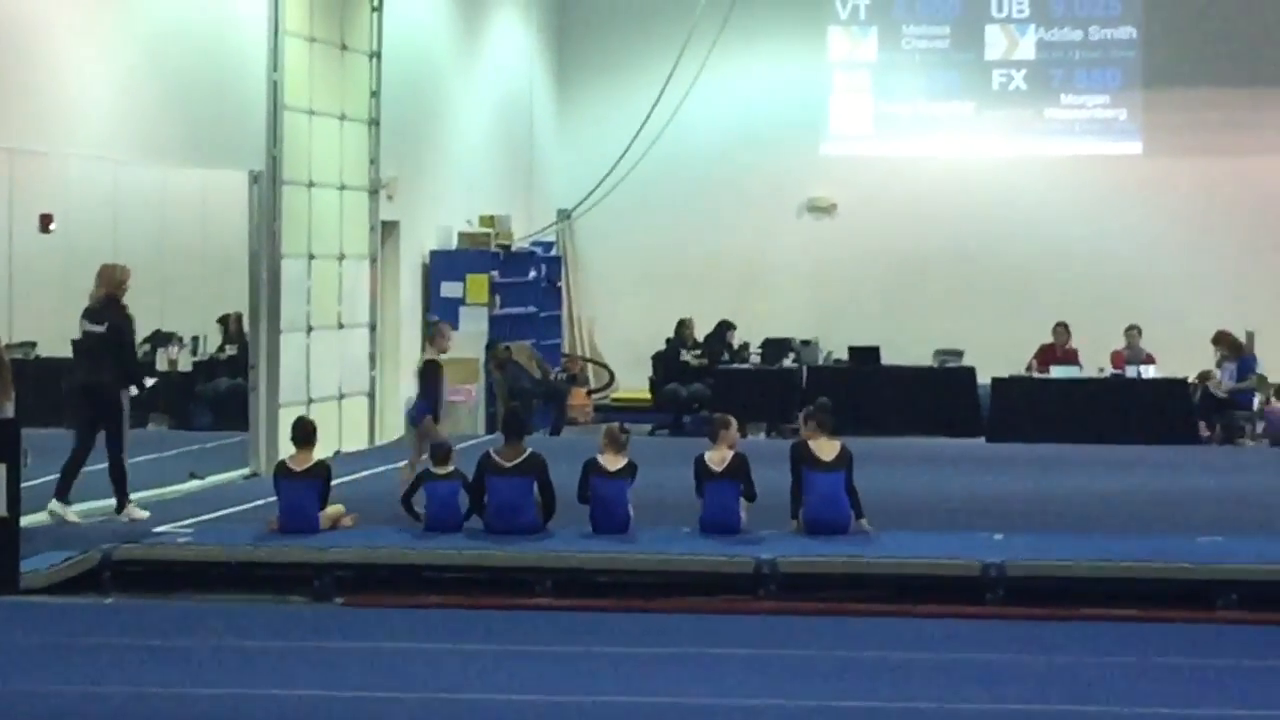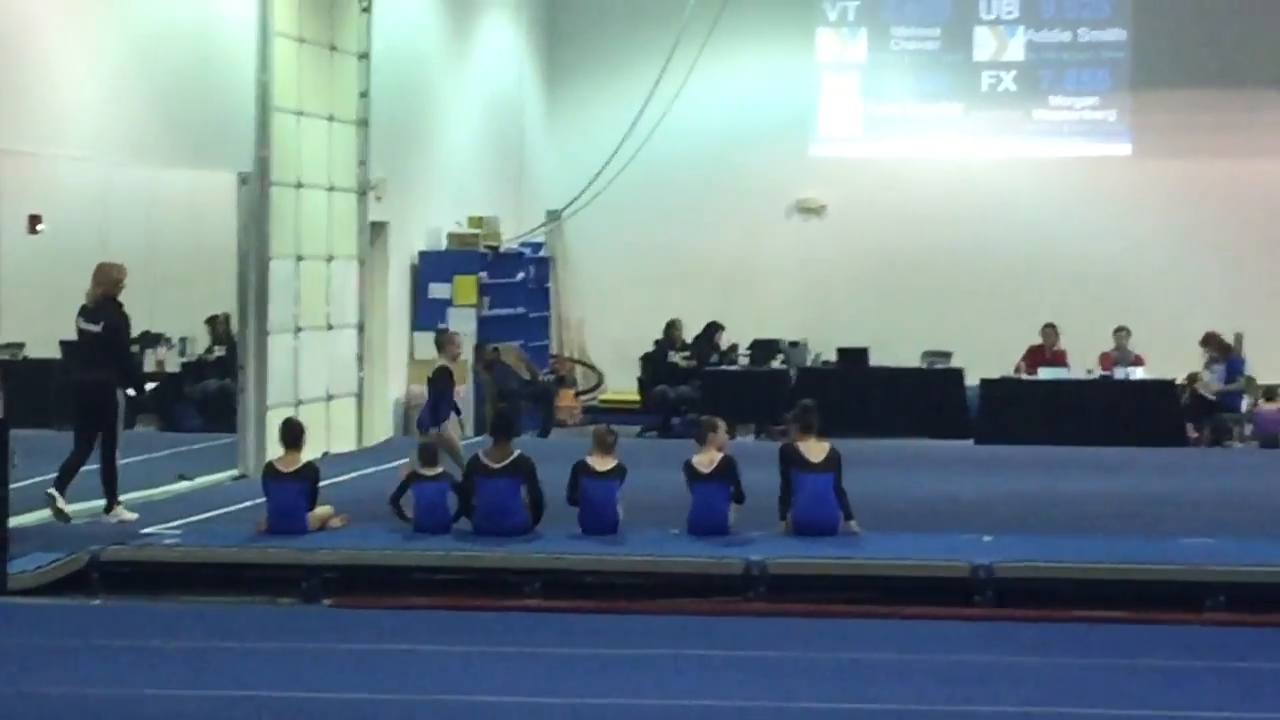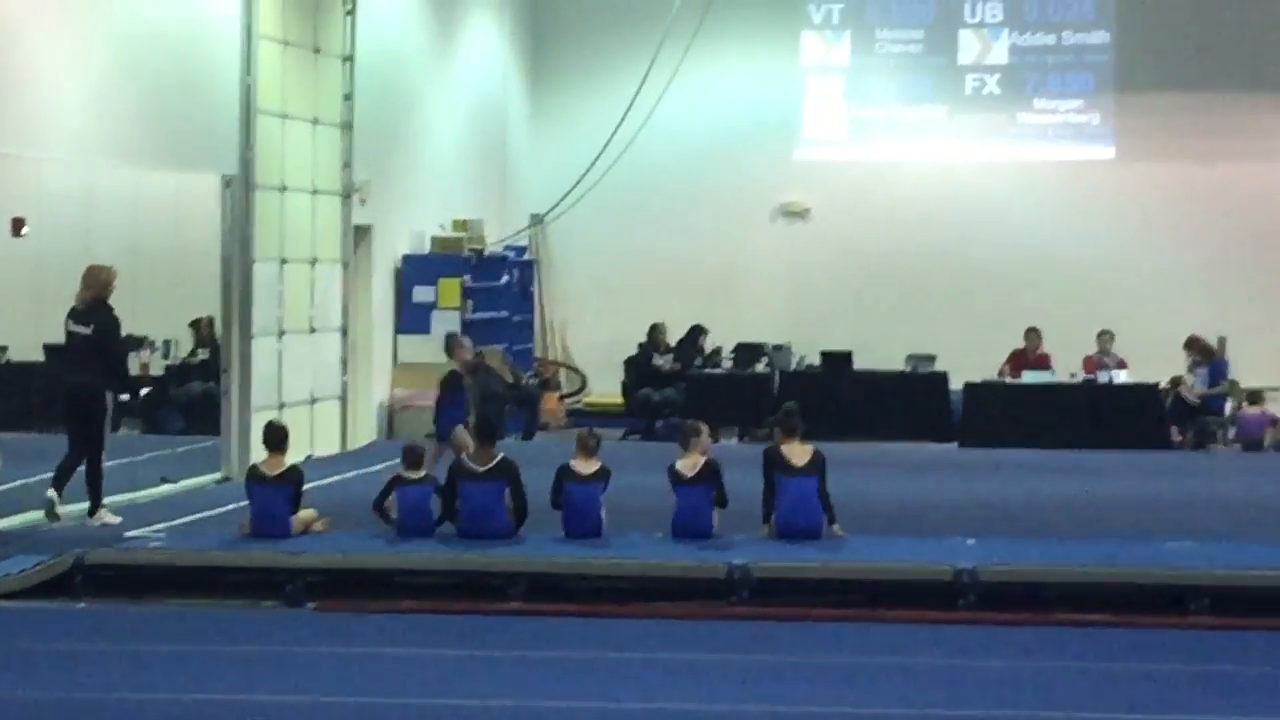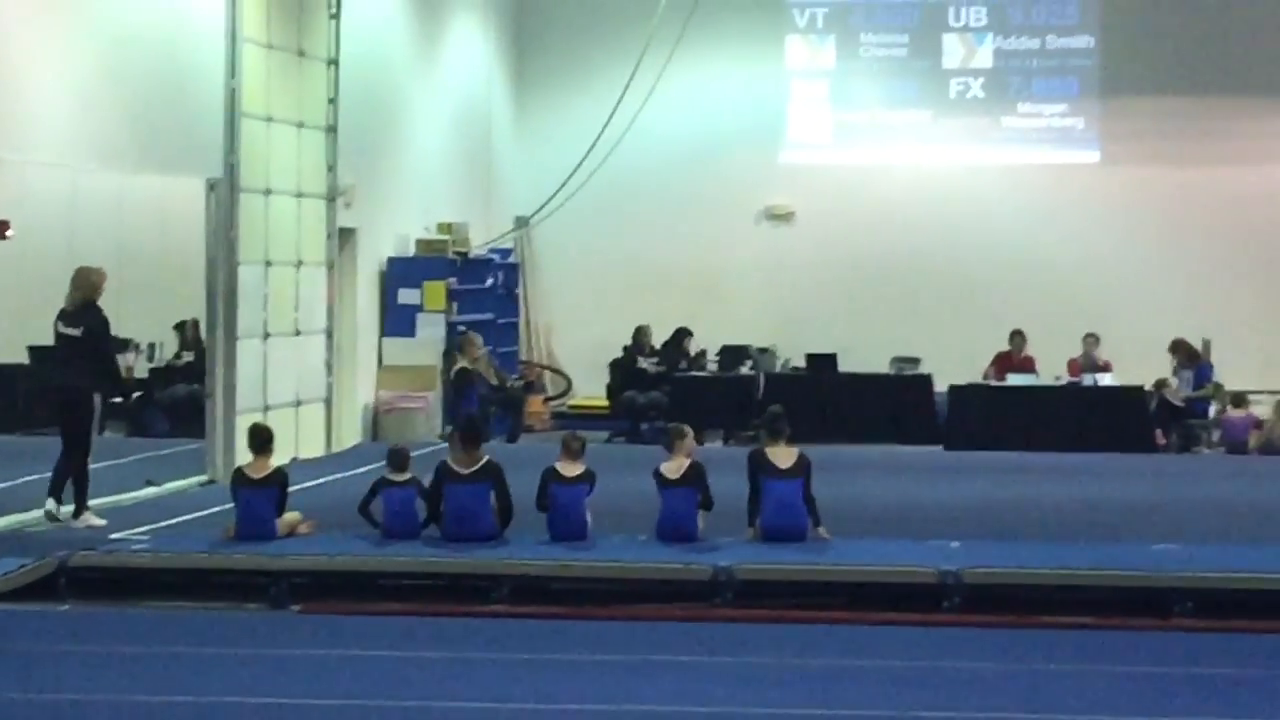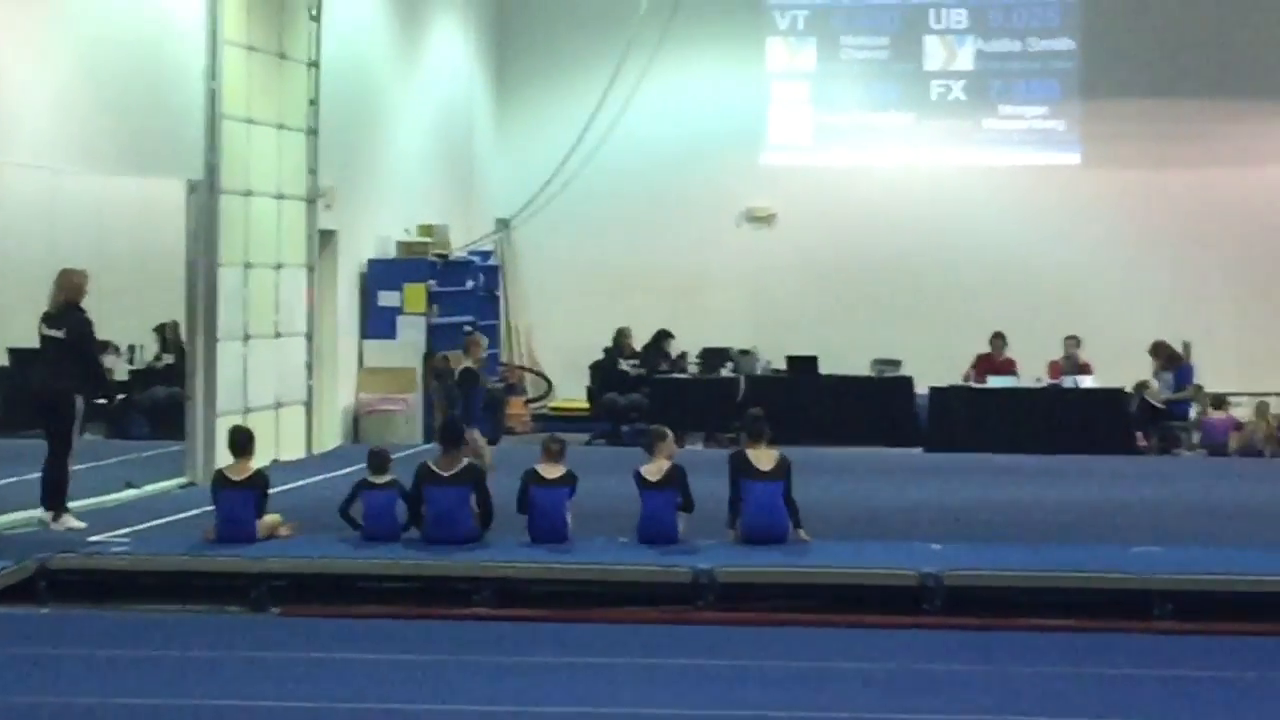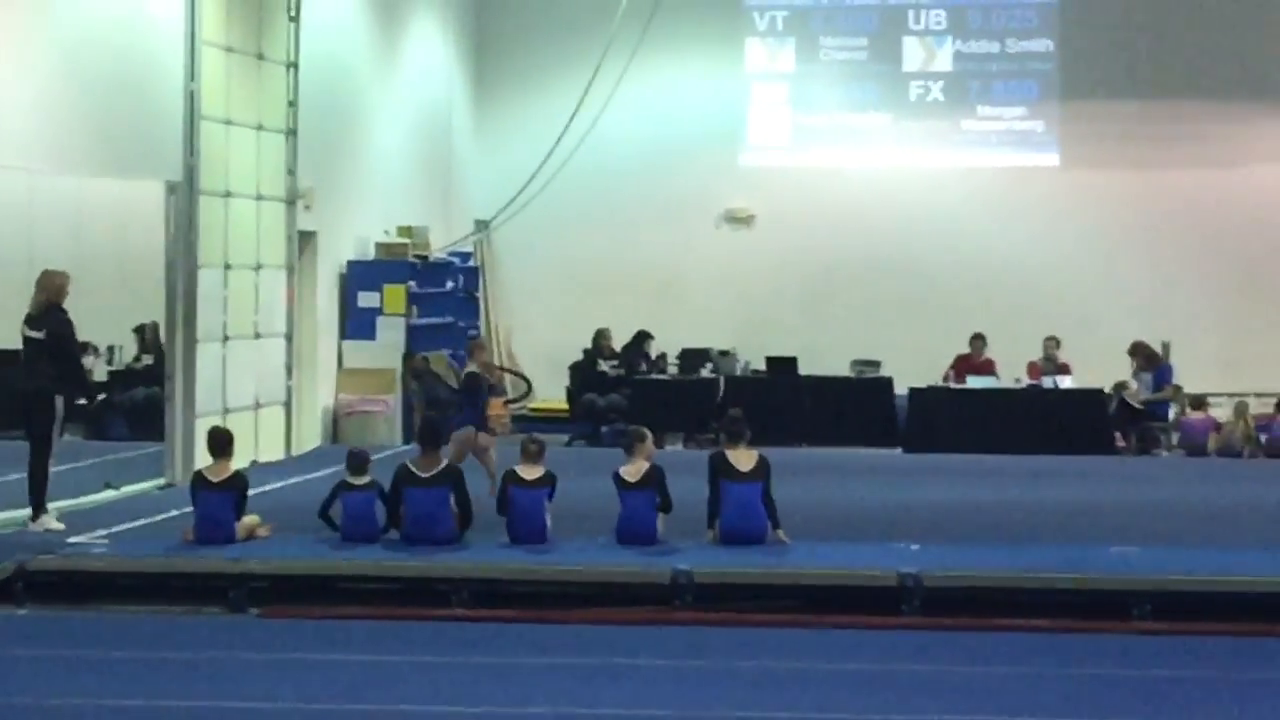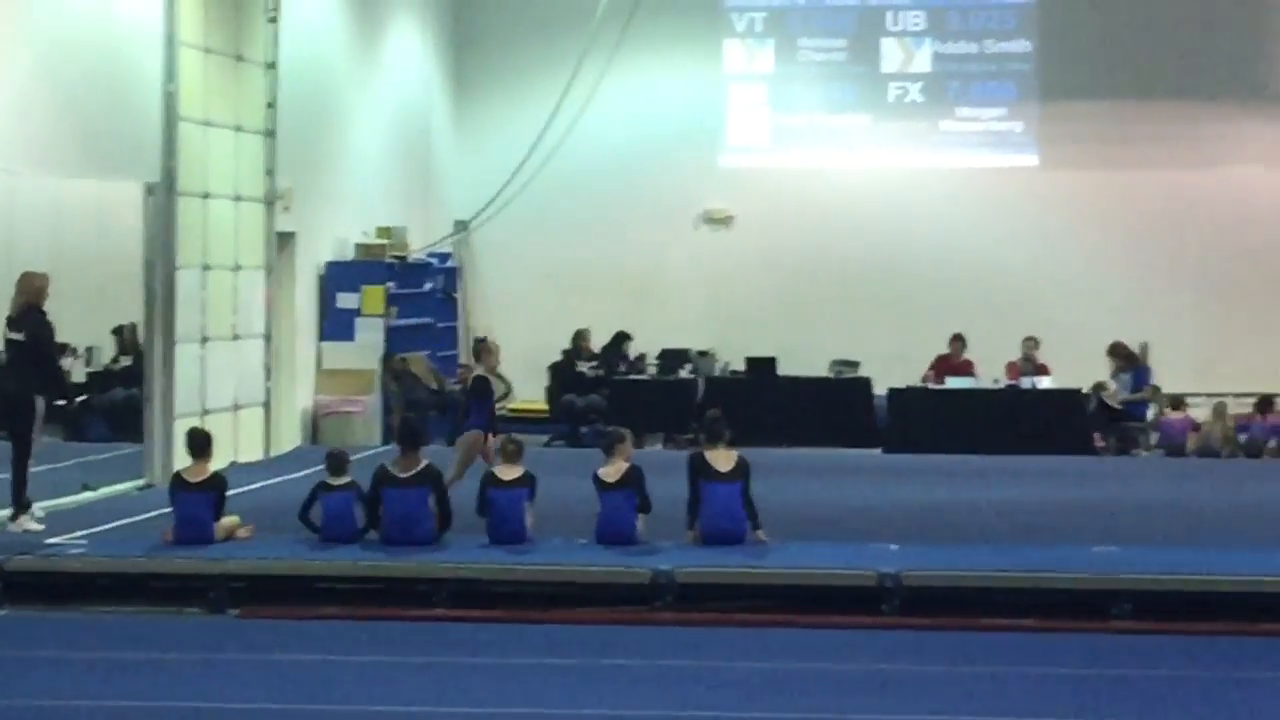
dt=0.1s
person 1, frame 1
left shoulder: (88, 313)
right shoulder: (121, 316)
left elbow: (85, 348)
right elbow: (128, 356)
right wrist: (140, 383)
left hip: (84, 385)
right hip: (110, 389)
left knee: (82, 447)
right knee: (116, 449)
left ankle: (60, 499)
right ankle: (123, 506)
person 1, frame 2
left shoulder: (84, 311)
right shoulder: (117, 316)
left elbow: (83, 348)
right elbow: (125, 355)
right wrist: (137, 384)
left hip: (81, 384)
right hip: (108, 387)
left knee: (82, 446)
right knee: (109, 448)
left ankle: (57, 490)
right ankle: (112, 507)
person 1, frame 3
left shoulder: (73, 313)
right shoulder: (107, 318)
left elbow: (72, 349)
right elbow: (116, 358)
right wrist: (129, 388)
left hip: (72, 387)
right hip: (96, 390)
left knee: (76, 448)
right knee: (95, 451)
left ankle: (54, 491)
right ankle: (96, 510)
person 1, frame 4
left shoulder: (63, 315)
right shoulder: (96, 319)
left elbow: (63, 352)
right elbow: (107, 359)
right wrist: (121, 389)
left hip: (61, 388)
right hip: (86, 391)
left knee: (68, 450)
right knee: (81, 452)
left ankle: (53, 499)
right ankle: (80, 512)
person 1, frame 5
left shoulder: (47, 317)
right shoulder: (79, 321)
left elbow: (47, 353)
right elbow: (92, 361)
right wrist: (105, 391)
left hip: (45, 389)
right hip: (68, 393)
left knee: (53, 450)
right knee: (63, 453)
left ankle: (50, 507)
right ankle: (59, 514)
person 1, frame 6
left shoulder: (30, 318)
right shoulder: (60, 321)
left elbow: (30, 355)
right elbow: (72, 362)
right wrist: (87, 391)
left hip: (28, 390)
right hip: (48, 393)
left knee: (37, 451)
right knee: (43, 452)
left ankle: (37, 507)
right ankle: (38, 515)
person 1, frame 7
right shoulder: (39, 324)
right elbow: (50, 364)
right wrist: (64, 393)
right hip: (29, 394)
right knee: (23, 453)
left ankle: (23, 506)
